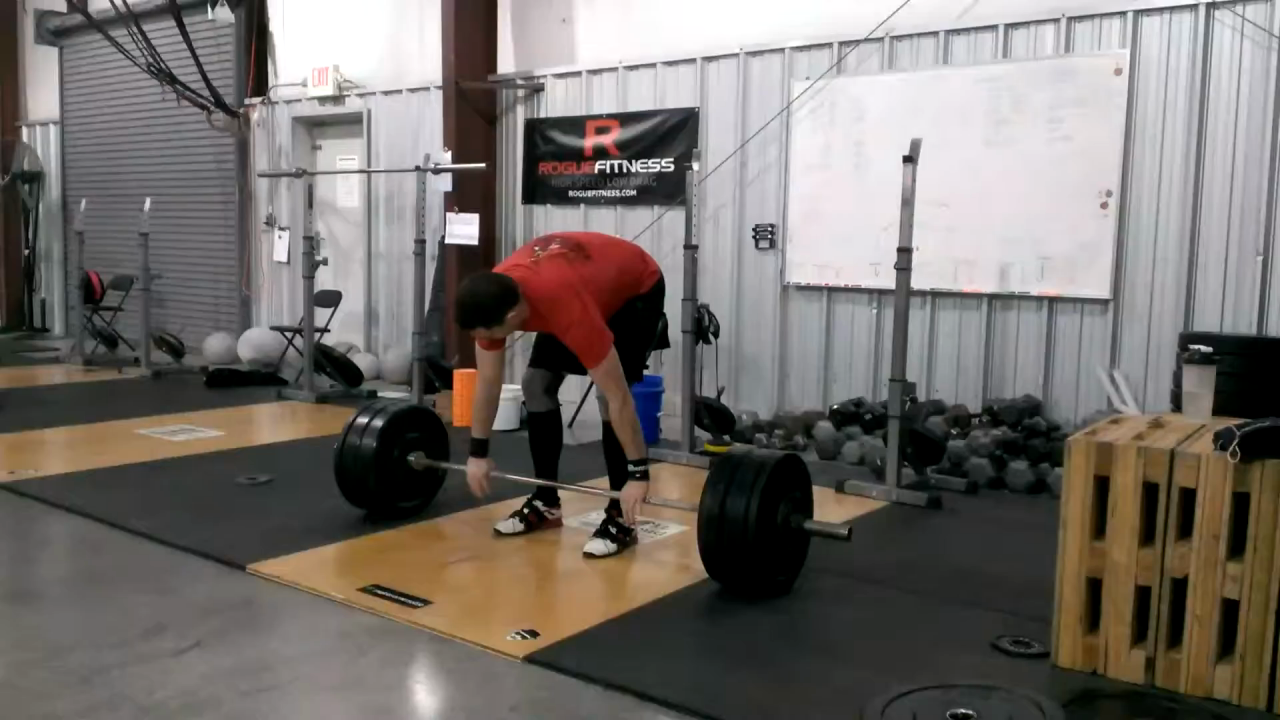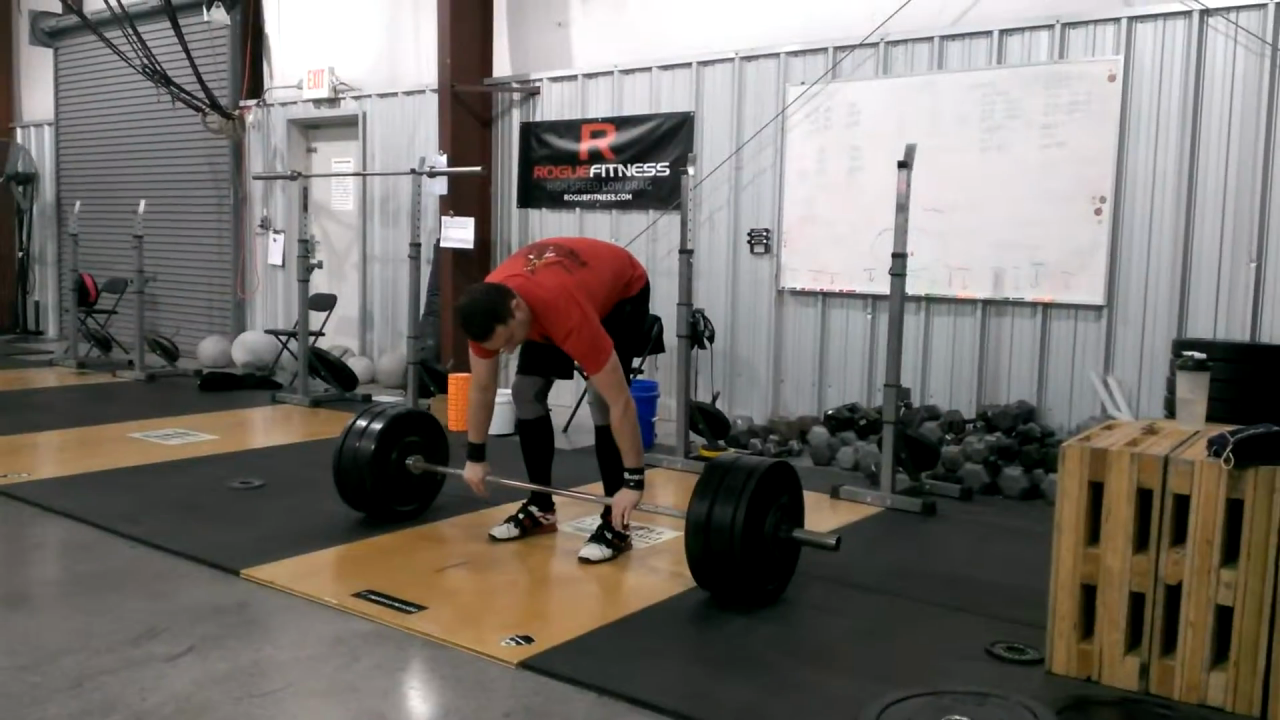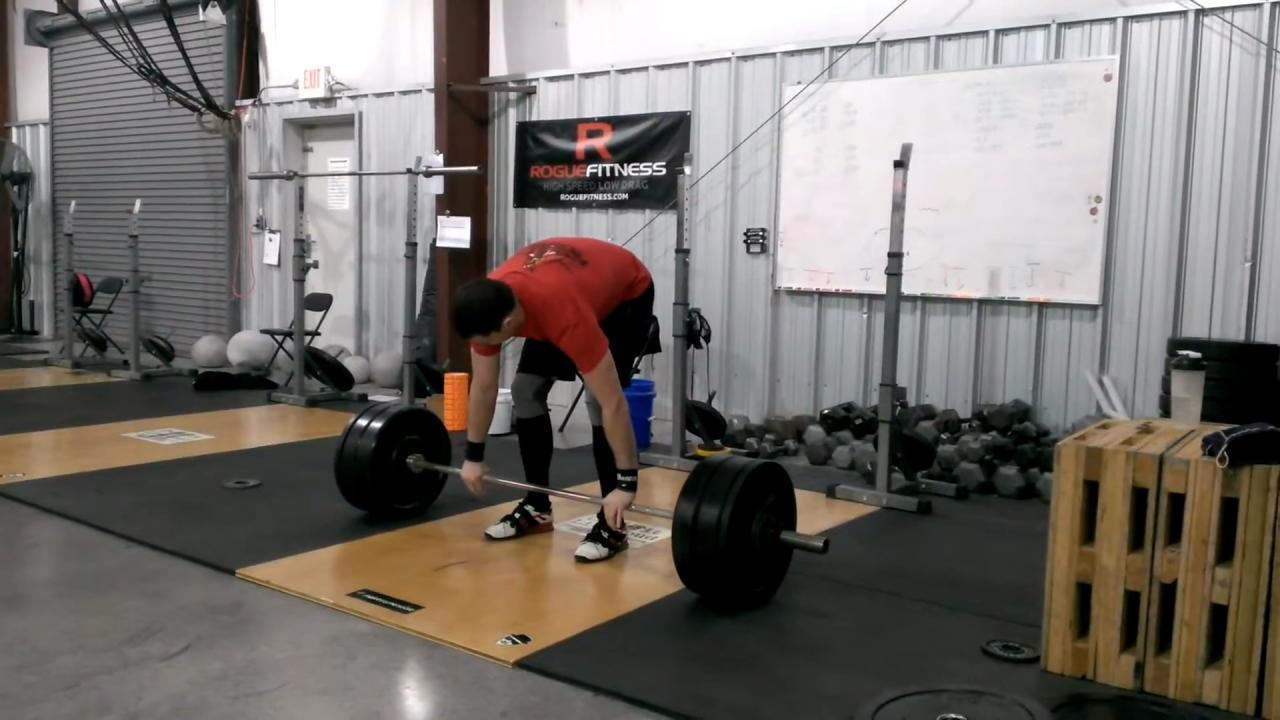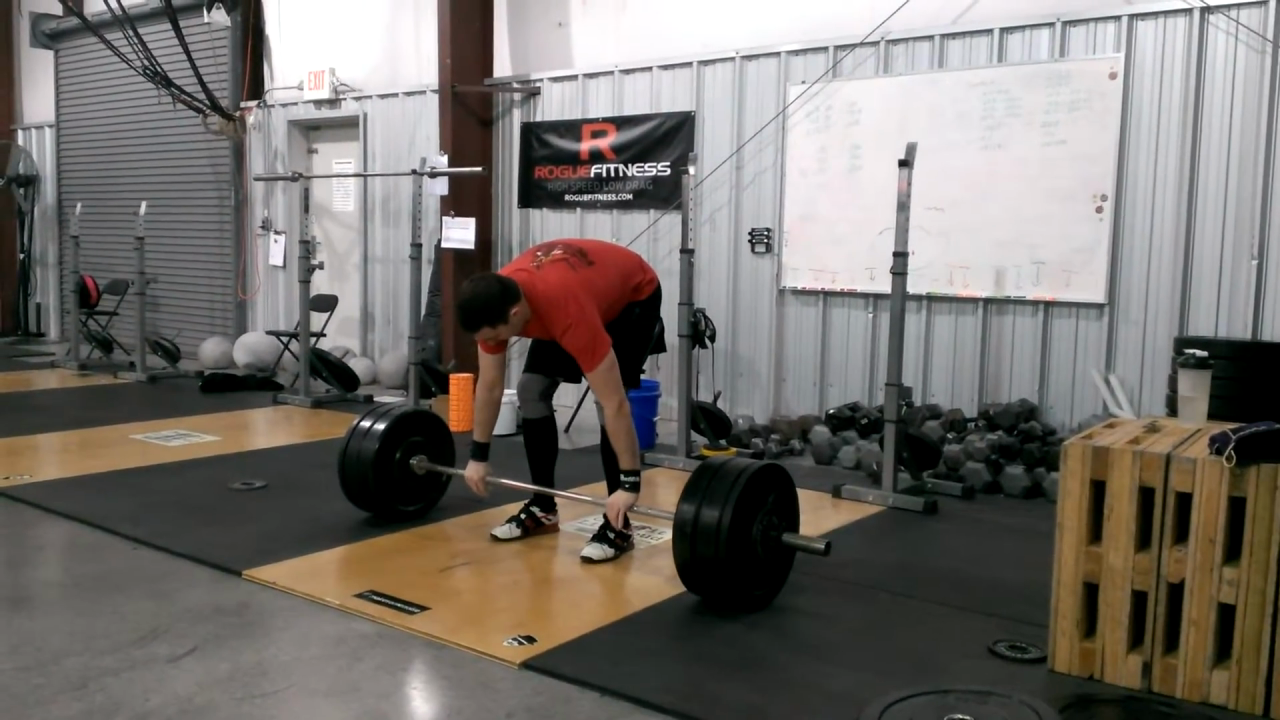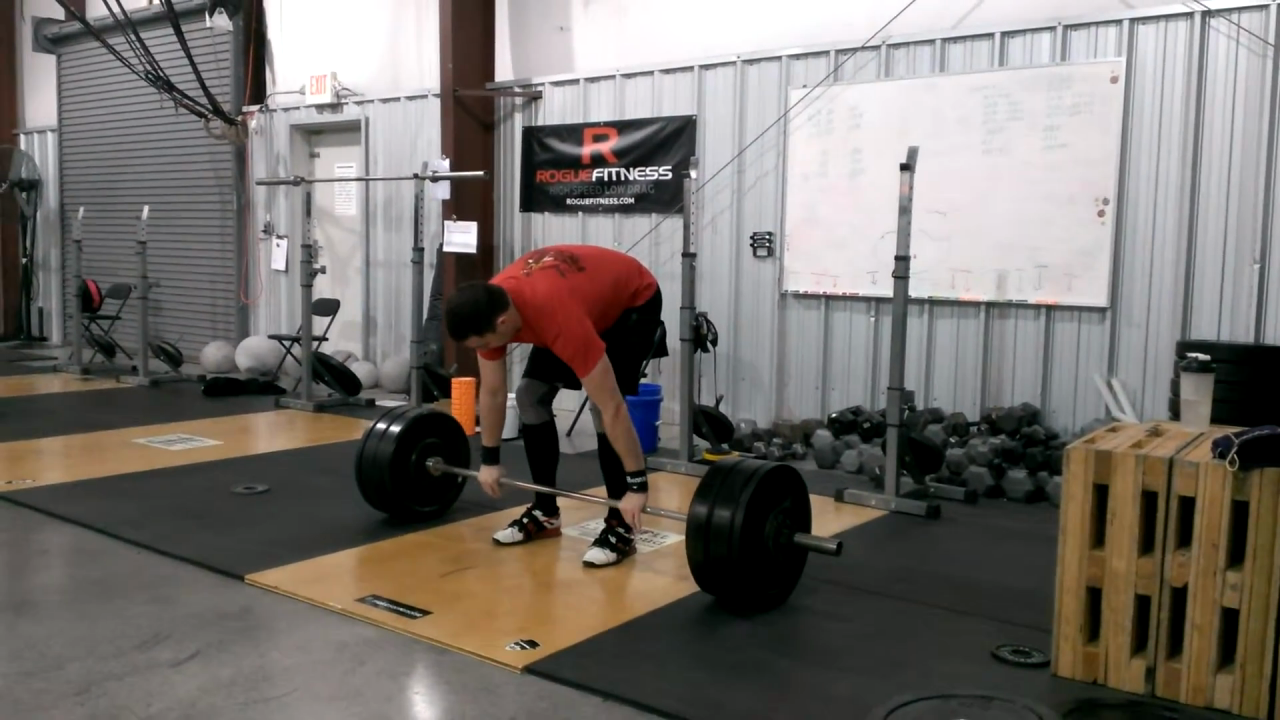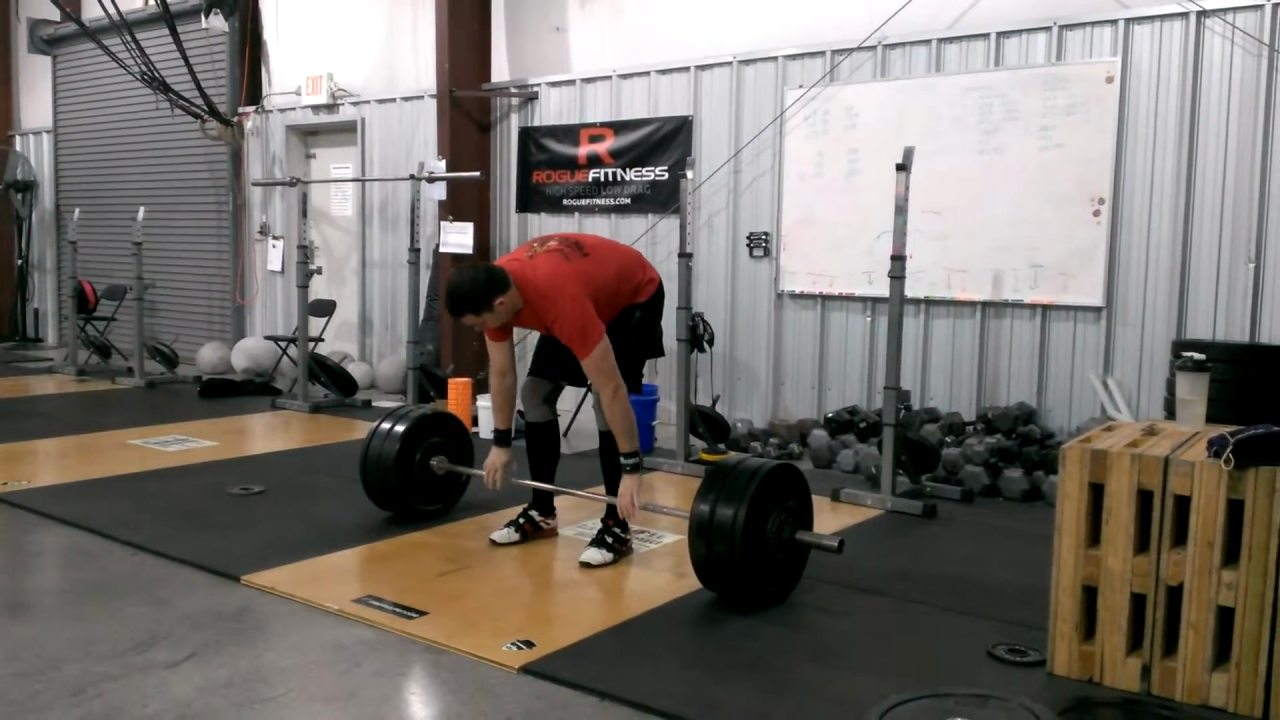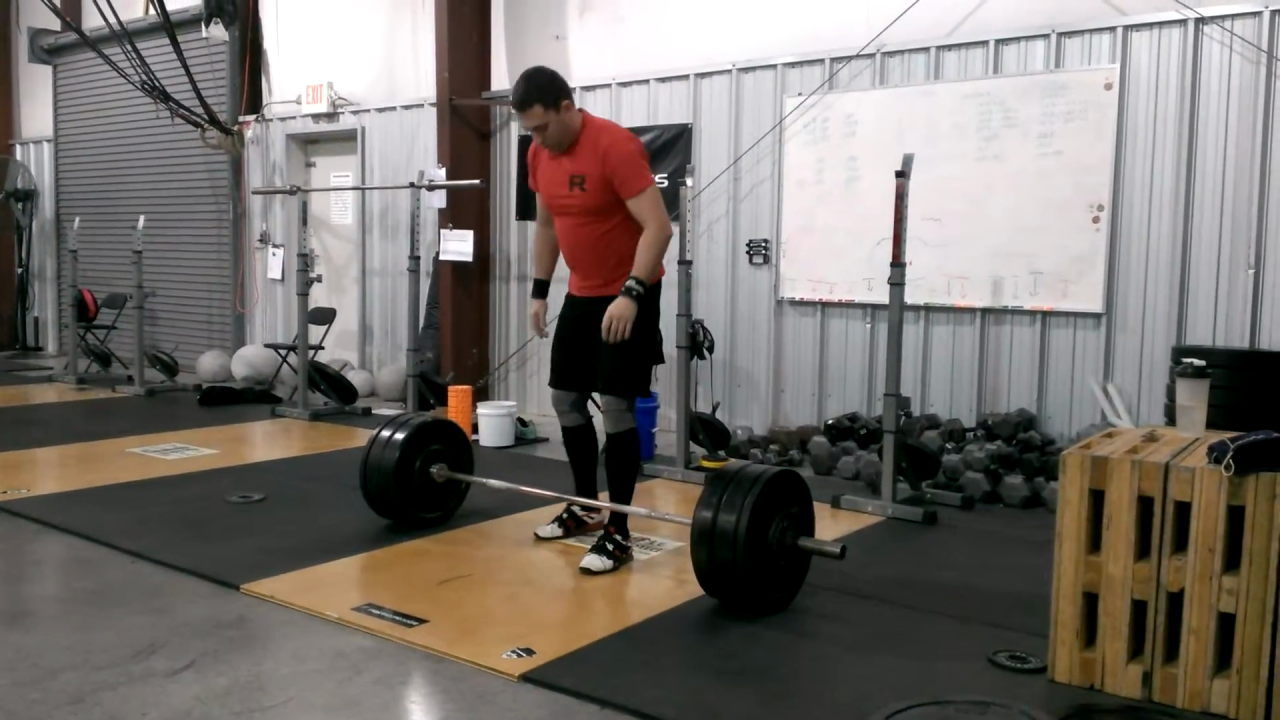
dt=0.7s
person 1, frame 1
left shoulder: (568, 310)
right shoulder: (493, 298)
left elbow: (619, 397)
right elbow: (487, 382)
left wrist: (638, 473)
right wrist: (478, 454)
left hip: (637, 290)
right hip: (590, 277)
left knee: (607, 393)
right knee: (537, 385)
left ankle: (620, 518)
right ankle: (546, 503)
person 1, frame 2
left shoulder: (569, 316)
right shoulder: (487, 310)
left elbow: (621, 402)
right elbow: (482, 388)
left wrist: (634, 481)
right wrist: (475, 457)
left hip: (623, 291)
left knee: (601, 397)
right knee: (526, 391)
left ankle: (615, 524)
right ankle: (540, 507)
person 1, frame 3
left shoulder: (565, 316)
right shoulder: (487, 305)
left elbow: (613, 403)
right elbow: (483, 386)
left wrist: (627, 482)
right wrist: (473, 456)
left hip: (627, 294)
left knee: (597, 399)
right knee: (525, 390)
left ankle: (612, 525)
right ankle: (537, 507)
person 1, frame 4
left shoulder: (571, 314)
right shoulder: (494, 303)
left elbow: (615, 403)
right elbow: (489, 385)
left wrist: (630, 483)
right wrist: (478, 456)
left hip: (634, 297)
left knee: (605, 398)
right knee: (531, 390)
left ankle: (618, 526)
right ankle: (542, 508)
person 1, frame 5
left shoulder: (561, 320)
right shoulder: (489, 309)
left elbow: (612, 407)
right elbow: (492, 392)
left wrist: (636, 486)
right wrist: (489, 460)
left hip: (634, 301)
right hip: (589, 290)
left knee: (600, 404)
right knee: (530, 395)
left ankle: (620, 528)
right ankle: (544, 512)
person 1, frame 6
left shoulder: (561, 301)
right shoulder: (495, 289)
left elbow: (612, 390)
right elbow: (501, 373)
left wrist: (631, 469)
right wrist: (501, 443)
left hip: (635, 299)
right hip: (592, 289)
left knee: (601, 401)
right knee: (535, 393)
left ankle: (616, 528)
right ankle: (541, 512)
person 1, frame 7
left shoulder: (615, 147)
right shoulder: (540, 154)
left elbow: (658, 226)
left wrist: (631, 293)
right wrist: (540, 291)
left hip: (626, 298)
right hip: (582, 295)
left knee: (615, 406)
right knee: (565, 399)
left ankle: (618, 531)
right ankle: (586, 507)
